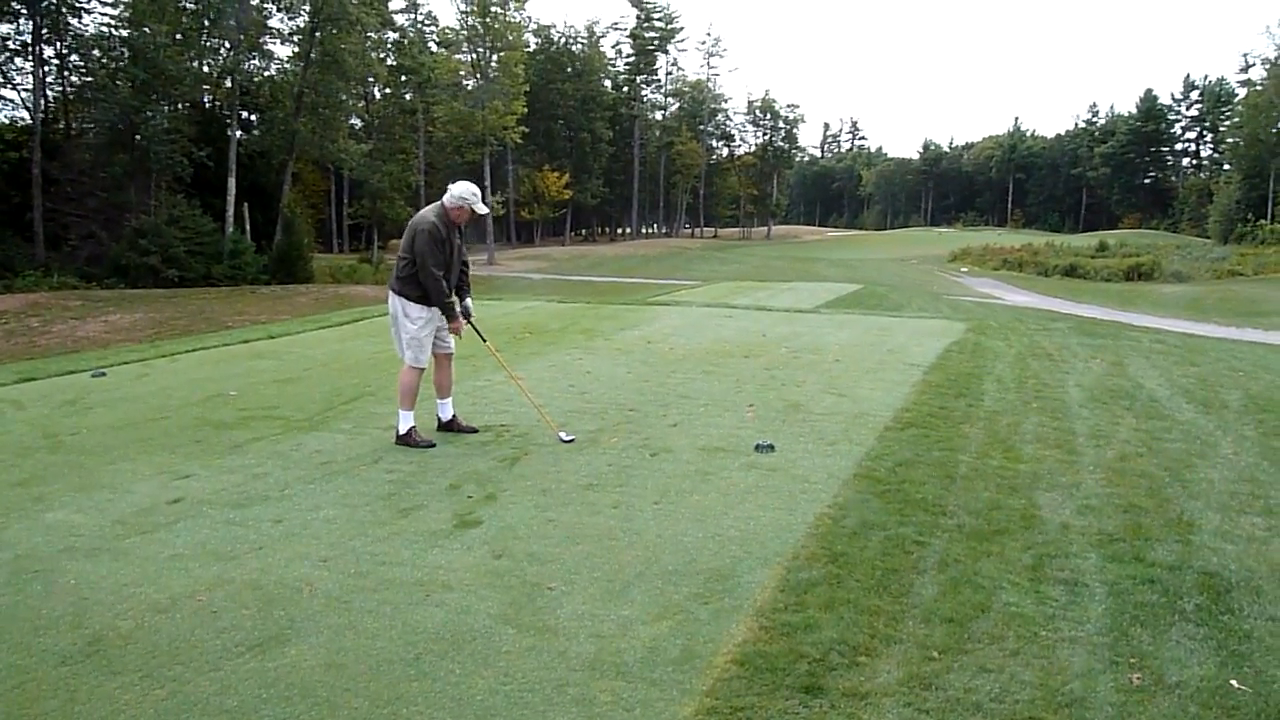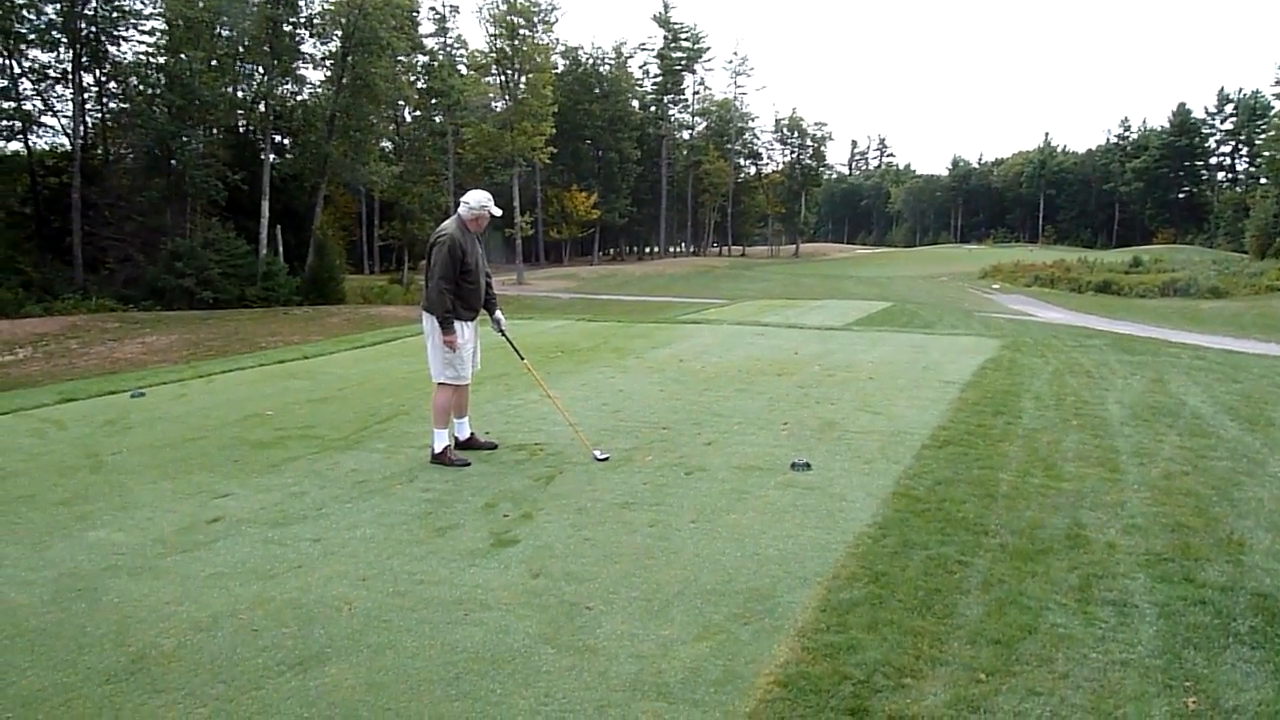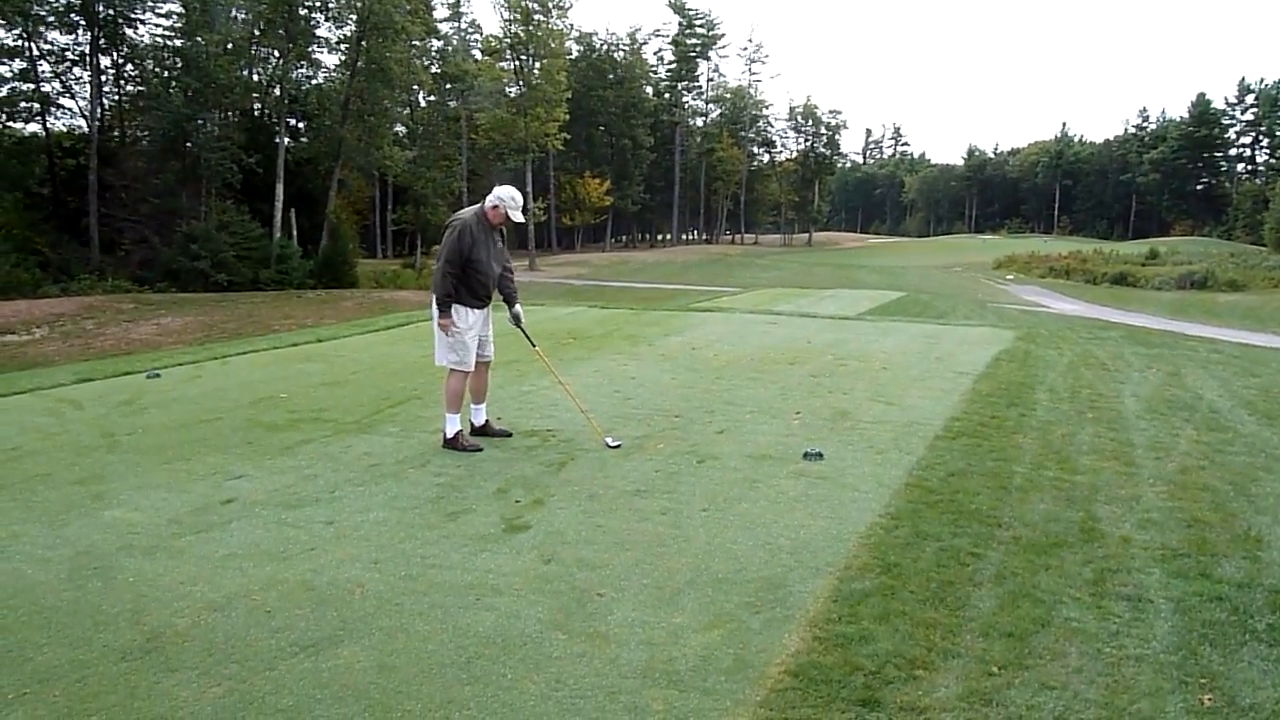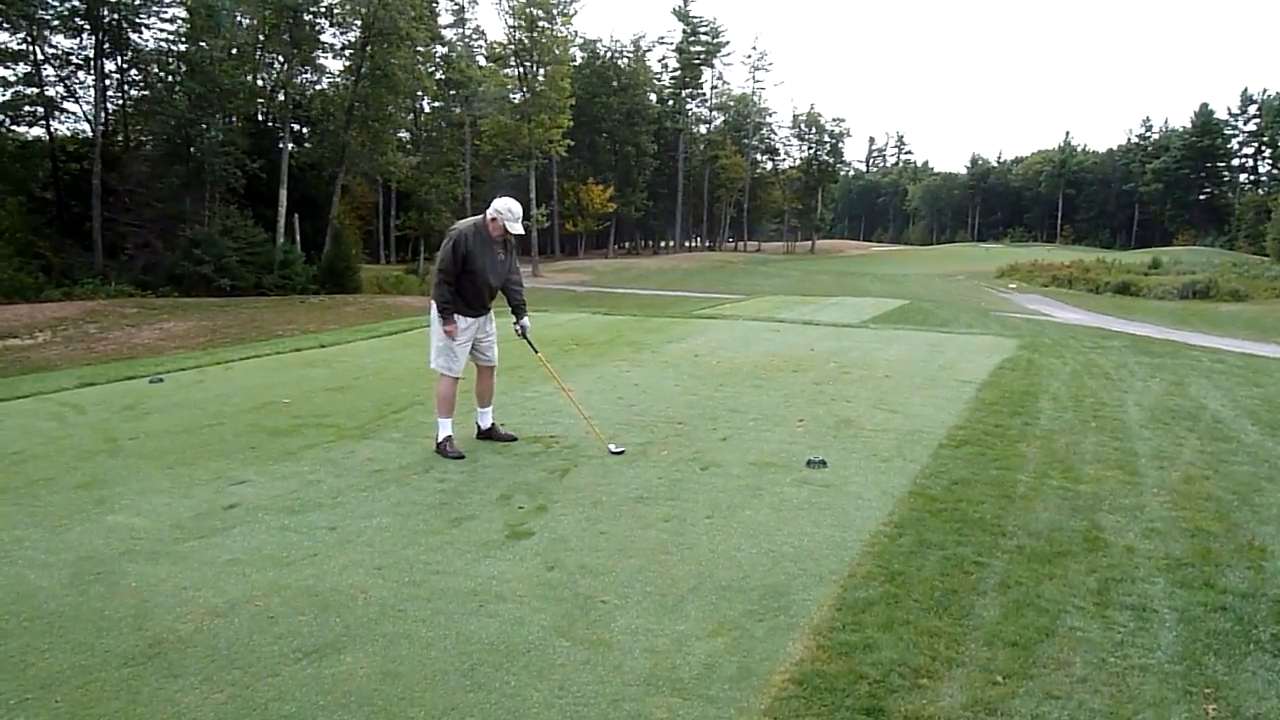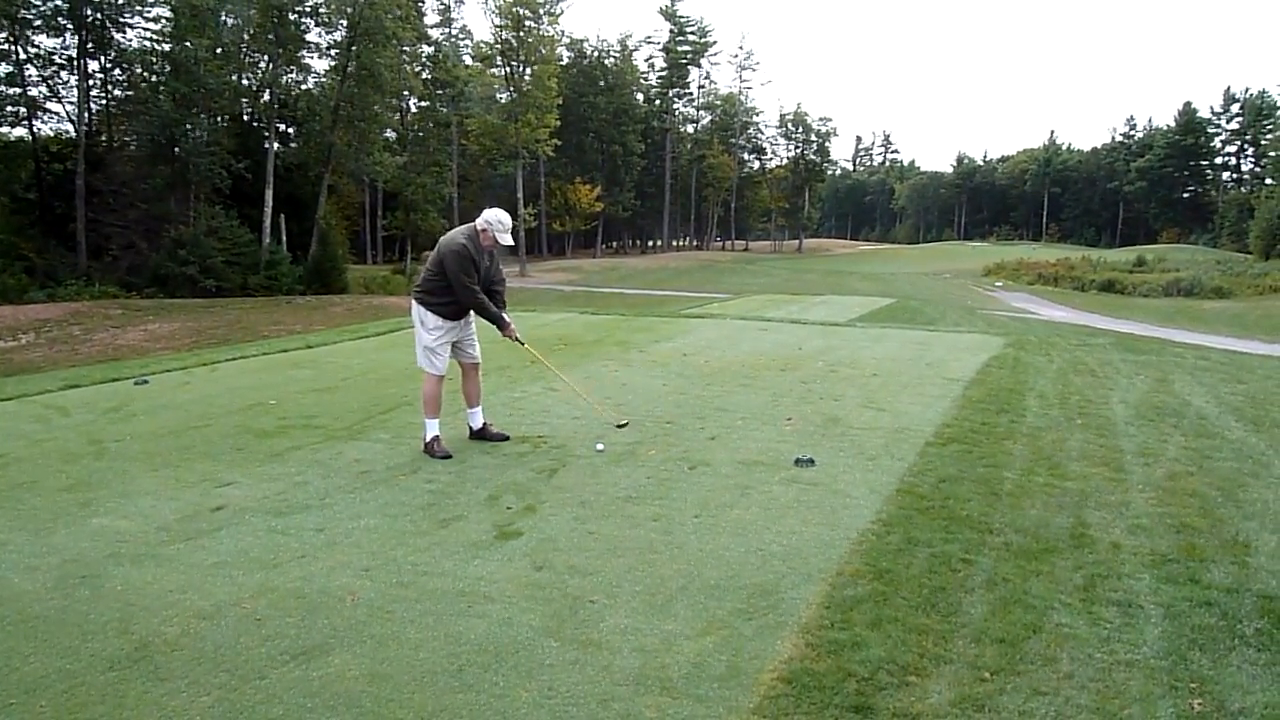
dt=1s
person 1, frame 1
left shoulder: (453, 223)
right shoulder: (428, 226)
left elbow: (460, 263)
right elbow: (431, 276)
left wrist: (464, 297)
right wrist: (451, 315)
left hip: (434, 301)
right hip: (412, 301)
left knee: (444, 356)
right knee: (416, 362)
left ankle: (446, 417)
right ankle: (405, 428)
person 1, frame 2
left shoulder: (471, 235)
right shoulder: (449, 238)
left elbow: (483, 276)
right elbow: (439, 287)
left wrist: (493, 308)
right wrist: (447, 328)
left hip: (466, 318)
right hip: (449, 322)
left knee: (463, 378)
right knee: (448, 381)
left ankle: (463, 435)
right ankle: (440, 447)
person 1, frame 3
left shoulder: (497, 229)
right shoulder: (463, 224)
left elbow: (504, 268)
right elbow: (446, 270)
left wrist: (513, 301)
right wrist: (444, 311)
left hip: (481, 306)
right hip: (458, 307)
left knee: (482, 363)
right knee: (460, 367)
left ankle: (479, 421)
right ankle: (452, 432)
person 1, frame 4
left shoulder: (505, 240)
right shoulder: (462, 235)
left elbow: (512, 278)
right elbow: (442, 278)
left wrist: (520, 312)
right wrist: (447, 317)
left hip: (483, 313)
right hip: (455, 314)
left knee: (488, 367)
right knee: (450, 373)
left ankle: (485, 425)
right ankle: (444, 436)
person 1, frame 5
left shoulder: (487, 244)
right shoulder: (457, 247)
left elbow: (495, 280)
right elbow: (471, 294)
left wrist: (502, 313)
right wrist: (501, 323)
left hip: (461, 313)
right hip: (434, 312)
left knee: (472, 365)
right knee: (435, 372)
left ankle: (477, 425)
right ankle: (431, 437)
